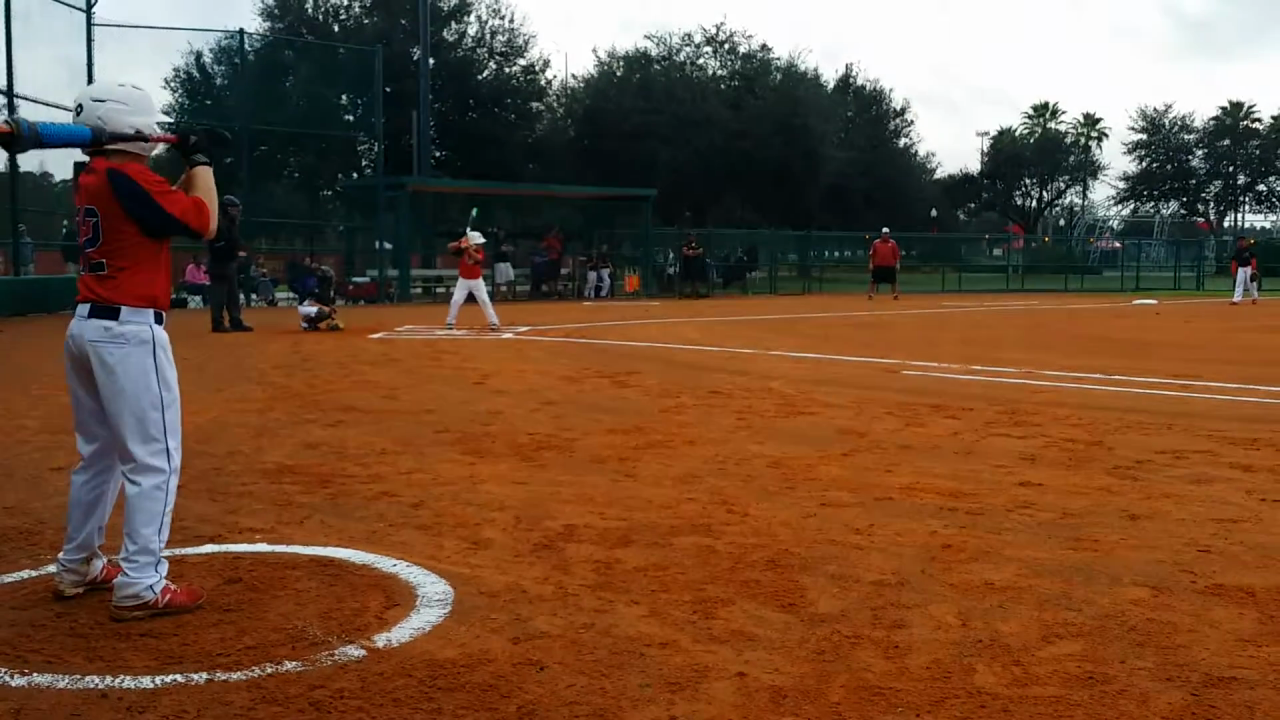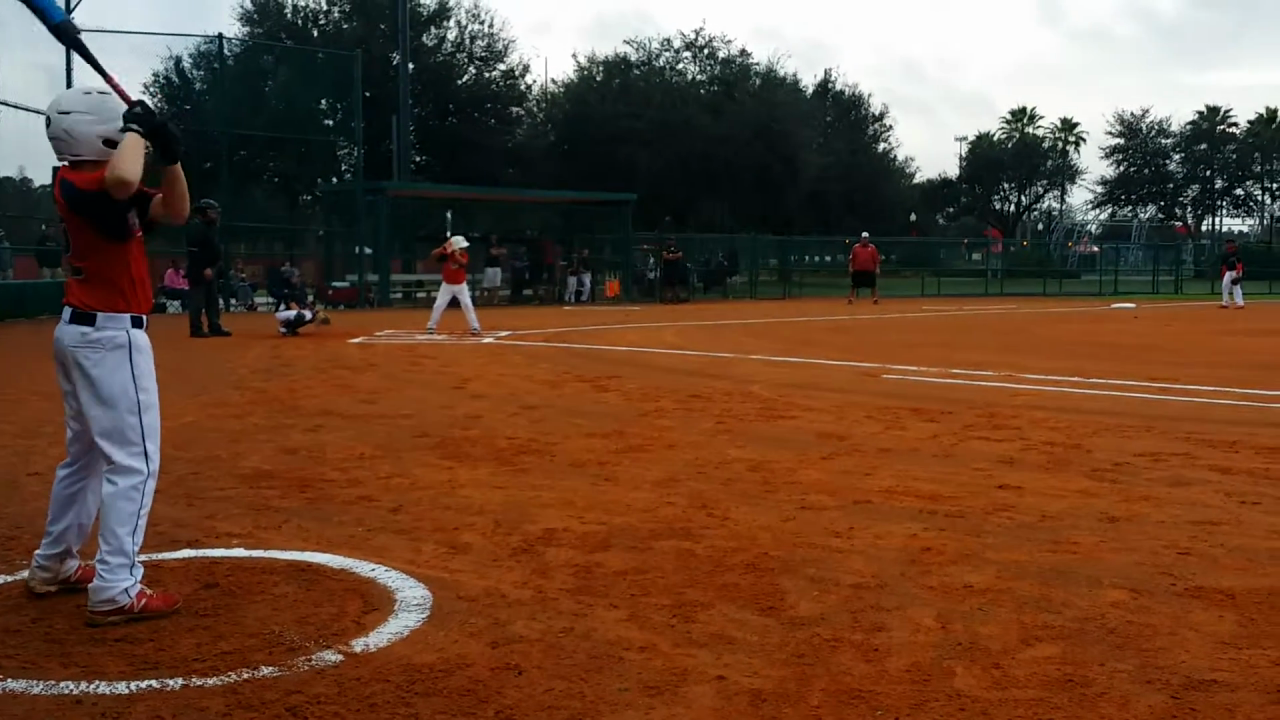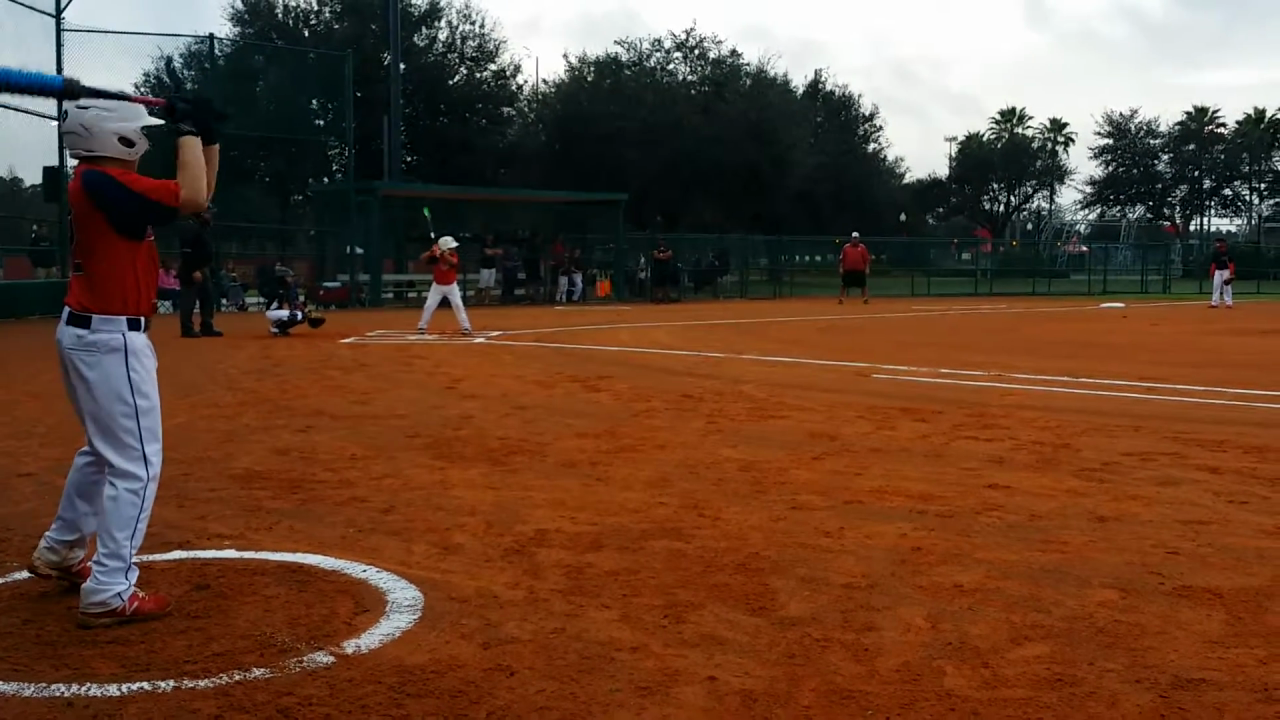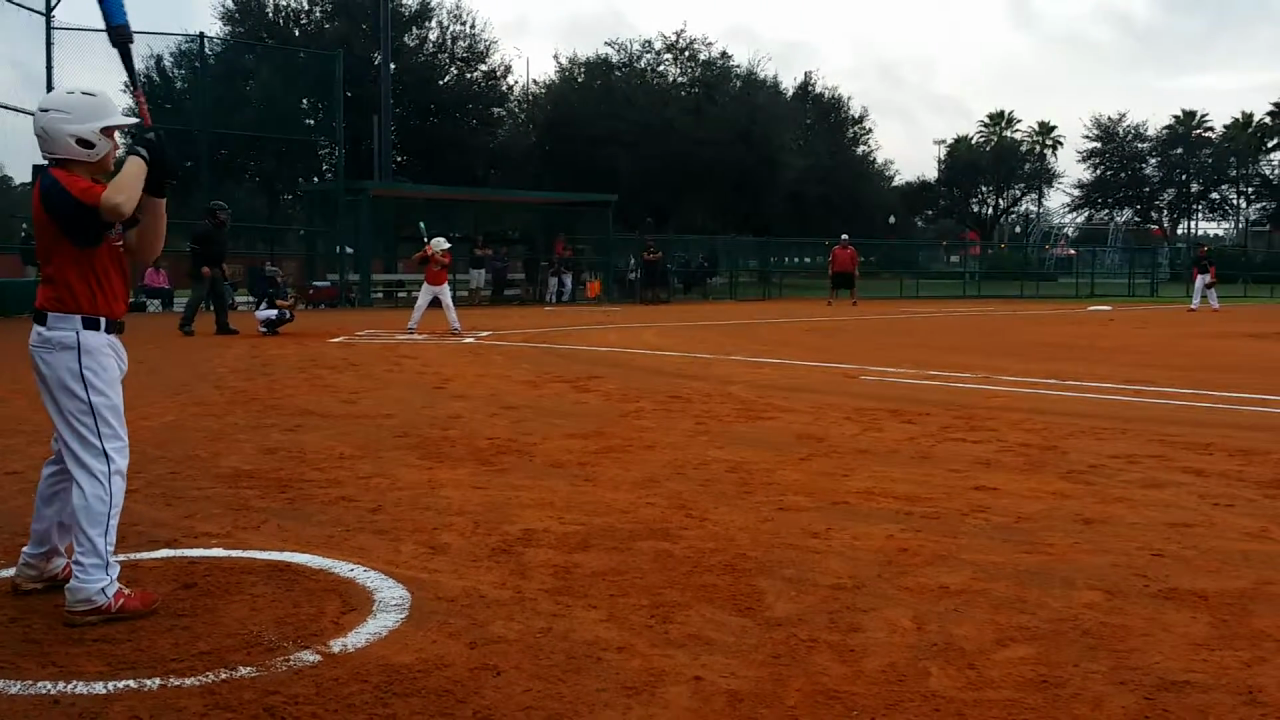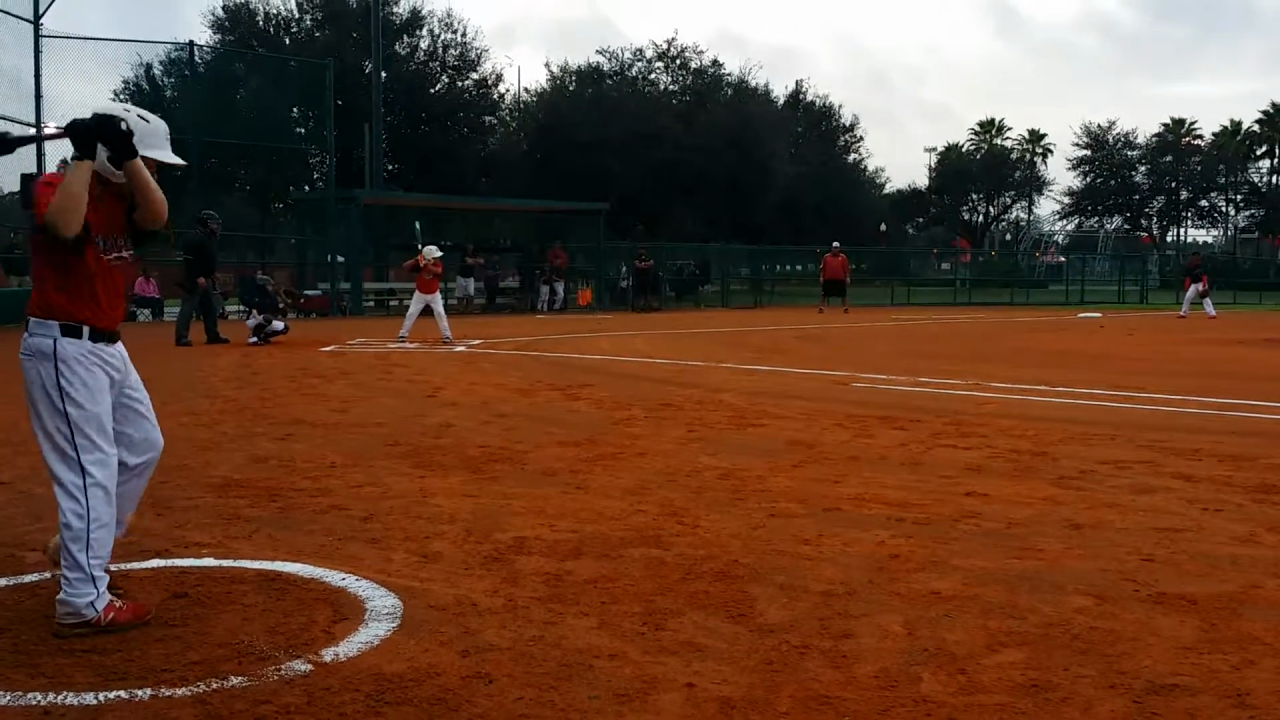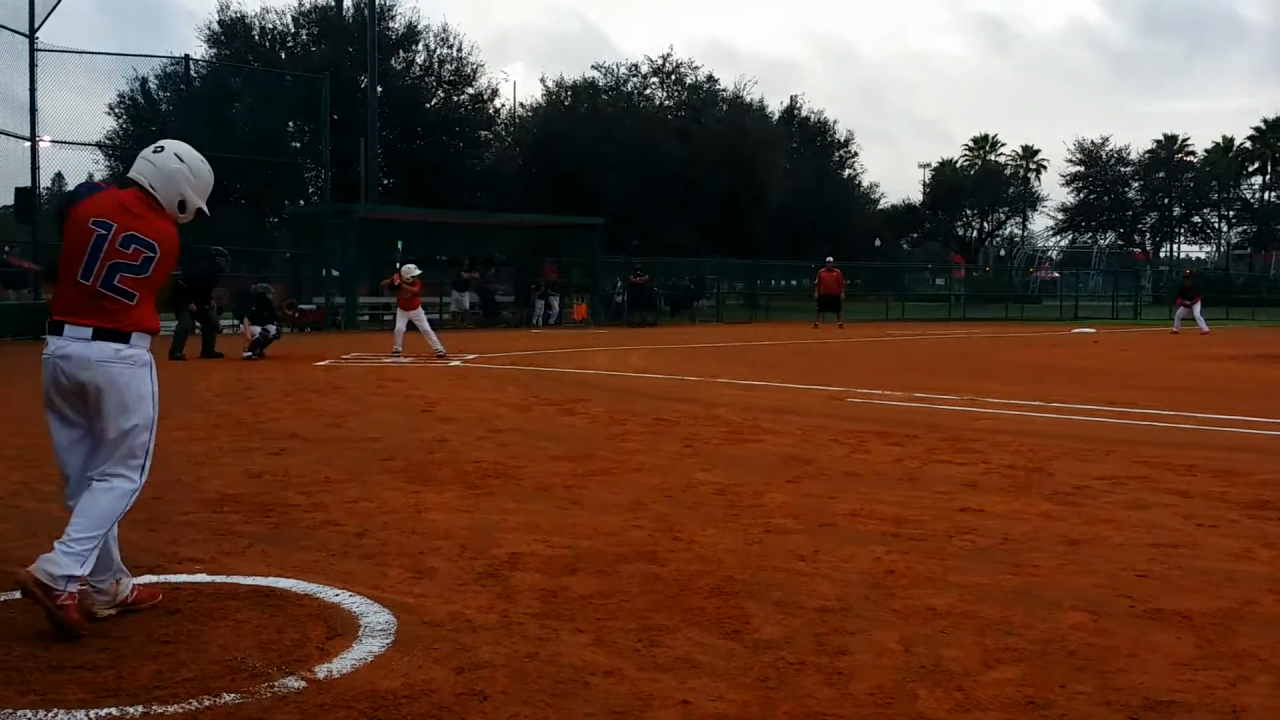
dt=0.7s
person 1, frame 1
left shoulder: (95, 179)
right shoulder: (125, 177)
left elbow: (173, 205)
right elbow: (205, 222)
left wrist: (198, 162)
right wrist: (198, 160)
left hip: (87, 326)
right hip: (129, 331)
left knee: (99, 454)
right knee: (155, 459)
left ankle: (77, 566)
right ankle: (140, 586)
person 1, frame 2
left shoulder: (95, 186)
right shoulder: (78, 184)
left elbow: (176, 212)
right elbow: (124, 180)
left wrist: (169, 155)
right wrist: (137, 127)
left hip: (83, 330)
right hip: (109, 335)
left knee: (85, 454)
right knee: (132, 460)
left ankle: (53, 565)
right ankle: (114, 591)
person 1, frame 3
left shoulder: (111, 183)
right shoulder: (101, 180)
left elbow: (198, 200)
right elbow: (190, 197)
left wrist: (207, 137)
right wrist: (187, 129)
left hip: (88, 332)
right hip: (109, 338)
left knee: (103, 451)
right knee: (136, 463)
left ankle: (60, 550)
right ankle: (108, 594)
person 1, frame 4
left shoulder: (90, 190)
right shoulder: (58, 185)
left elbow: (146, 251)
right elbow: (119, 206)
left wrist: (155, 189)
right wrist: (142, 154)
left hip: (91, 338)
right hip: (75, 339)
left knee: (72, 454)
right knee: (103, 460)
left ankle: (40, 562)
right ankle: (91, 591)
person 1, frame 5
left shoulder: (122, 200)
right shoulder: (54, 188)
left elbow: (157, 215)
right elbow: (64, 225)
left wrist: (127, 152)
right wrist: (84, 154)
left hip: (106, 346)
right hip: (61, 349)
left knee: (142, 447)
right knee: (88, 470)
left ankle: (82, 549)
right ankle: (83, 603)
person 1, frame 6
left shoulder: (83, 201)
right shoulder: (168, 237)
left hip: (60, 351)
right hip: (121, 356)
left knee: (84, 476)
right knee: (121, 474)
left ankle: (108, 586)
right ankle: (58, 572)
